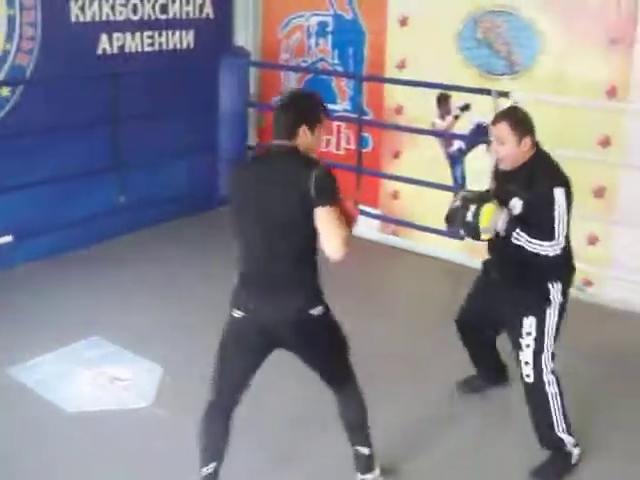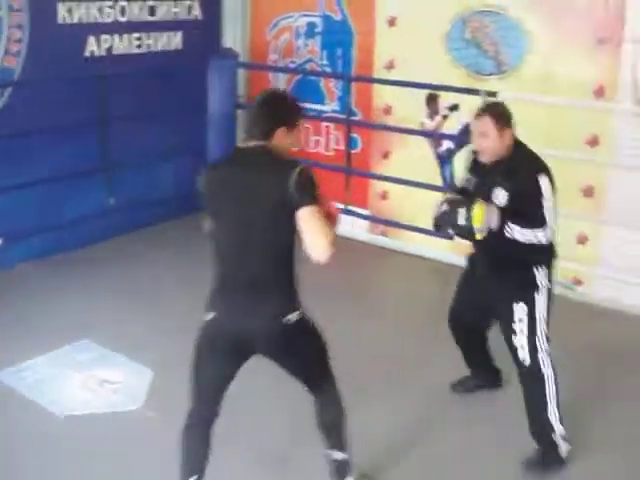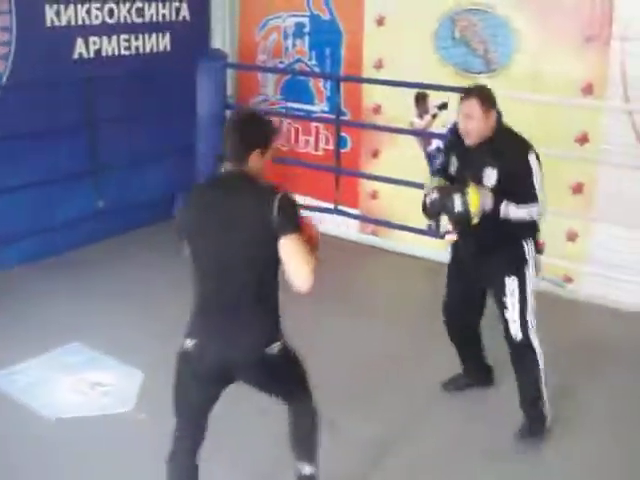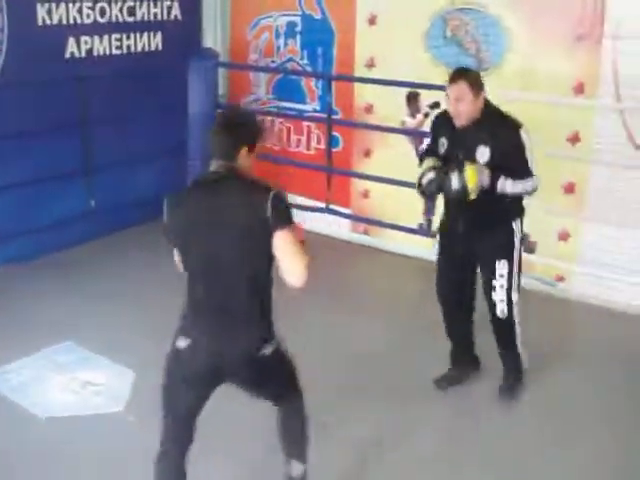
dt=0.1s
person 1, frame 1
left shoulder: (239, 173)
right shoulder: (314, 174)
right elbow: (335, 250)
right wrist: (343, 217)
left hip: (249, 310)
right hip: (303, 311)
left knee: (220, 404)
right knee: (345, 386)
person 1, frame 2
left shoulder: (213, 177)
right shoulder: (294, 177)
right elbow: (321, 252)
right wrist: (326, 218)
left hip: (223, 316)
right hip: (279, 318)
left knee: (201, 415)
right knee: (324, 391)
person 1, frame 3
left shoulder: (191, 203)
right shoulder: (276, 203)
right elbow: (303, 280)
right wrist: (306, 245)
left hip: (203, 343)
right hip: (259, 345)
left knee: (186, 439)
right knee: (300, 401)
person 1, frame 4
left shoulder: (179, 203)
right shoulder: (268, 200)
right elbow: (296, 276)
right wrist: (295, 239)
left hip: (195, 344)
right hip: (252, 344)
left knee: (173, 441)
right knee: (289, 400)
person 2, frame 1
left shoulder: (550, 184)
right shoulder: (508, 162)
left elbow: (553, 247)
left wrist: (505, 225)
right wrist: (472, 204)
left hip: (539, 284)
right hip: (501, 271)
left knee: (536, 368)
right knee: (470, 322)
left ankle: (564, 450)
right ankle: (492, 373)
person 2, frame 2
left shoulder: (531, 173)
right shoulder: (481, 159)
left elbow: (545, 233)
left wrist: (497, 222)
right wrist: (451, 207)
left hip: (523, 273)
right hip: (483, 265)
left knee: (529, 355)
right knee: (462, 321)
left ankle: (553, 443)
right ankle: (485, 372)
person 2, frame 3
left shoulder: (518, 152)
right shoulder: (457, 139)
left elbow: (535, 208)
right elbow: (446, 174)
left wrist: (491, 203)
right wrist: (438, 191)
left hip: (510, 250)
right hip: (468, 245)
left knee: (519, 329)
right knee: (457, 314)
left ankle: (536, 410)
right ankle: (476, 371)
person 2, frame 4
left shoulder: (507, 131)
right shoulder: (442, 122)
left elbow: (528, 183)
right elbow: (427, 154)
left wrist: (487, 180)
right wrist: (429, 171)
left hip: (497, 230)
right hip: (455, 225)
left knee: (501, 302)
right knee: (451, 296)
left ankle: (512, 365)
right ankle: (464, 361)
